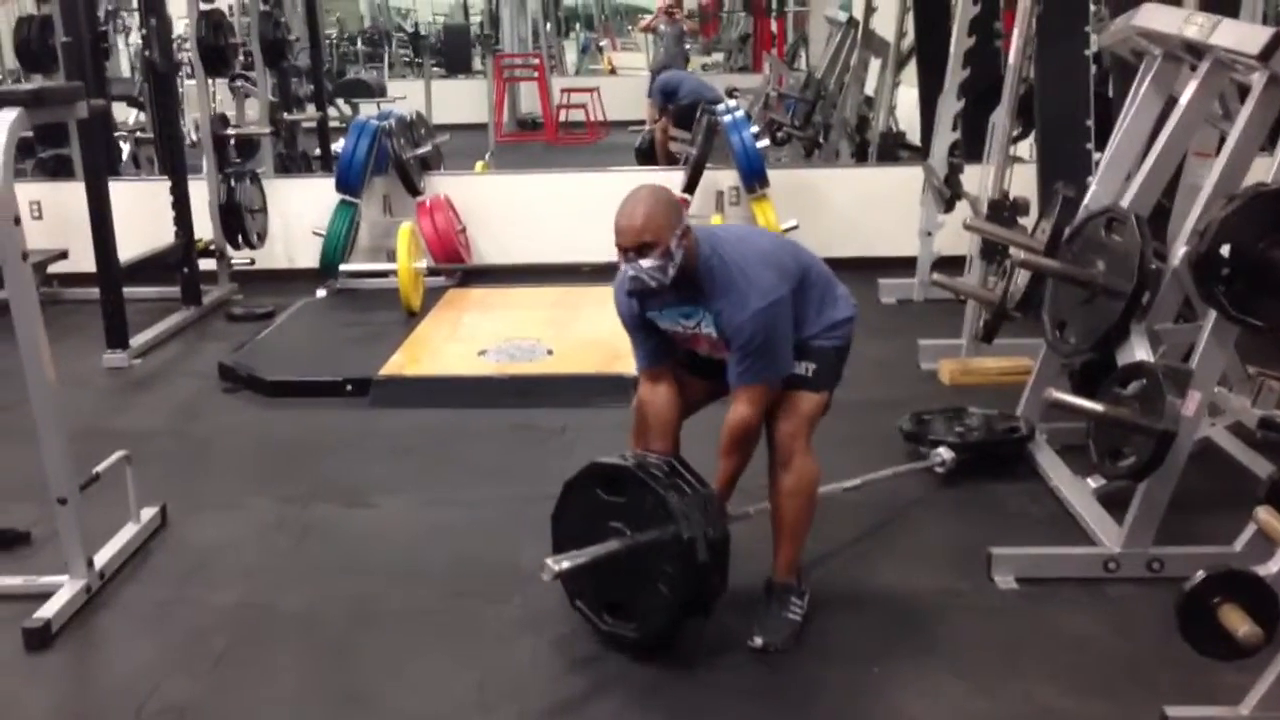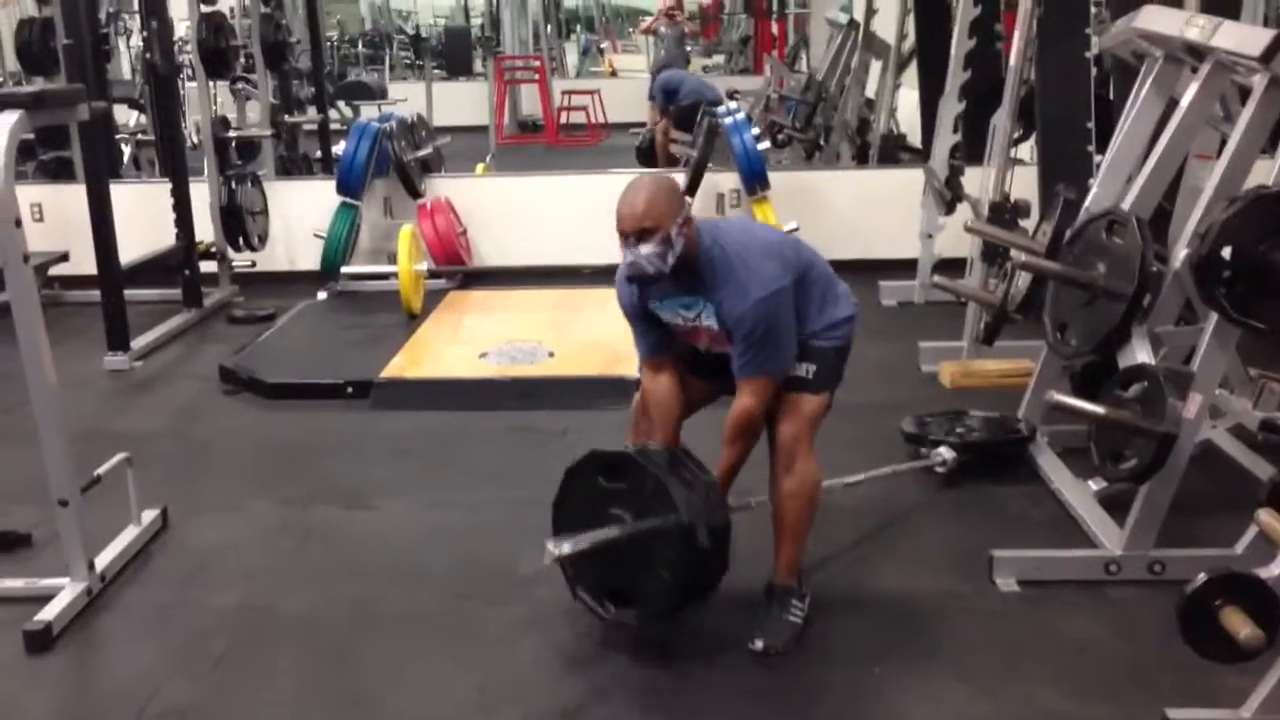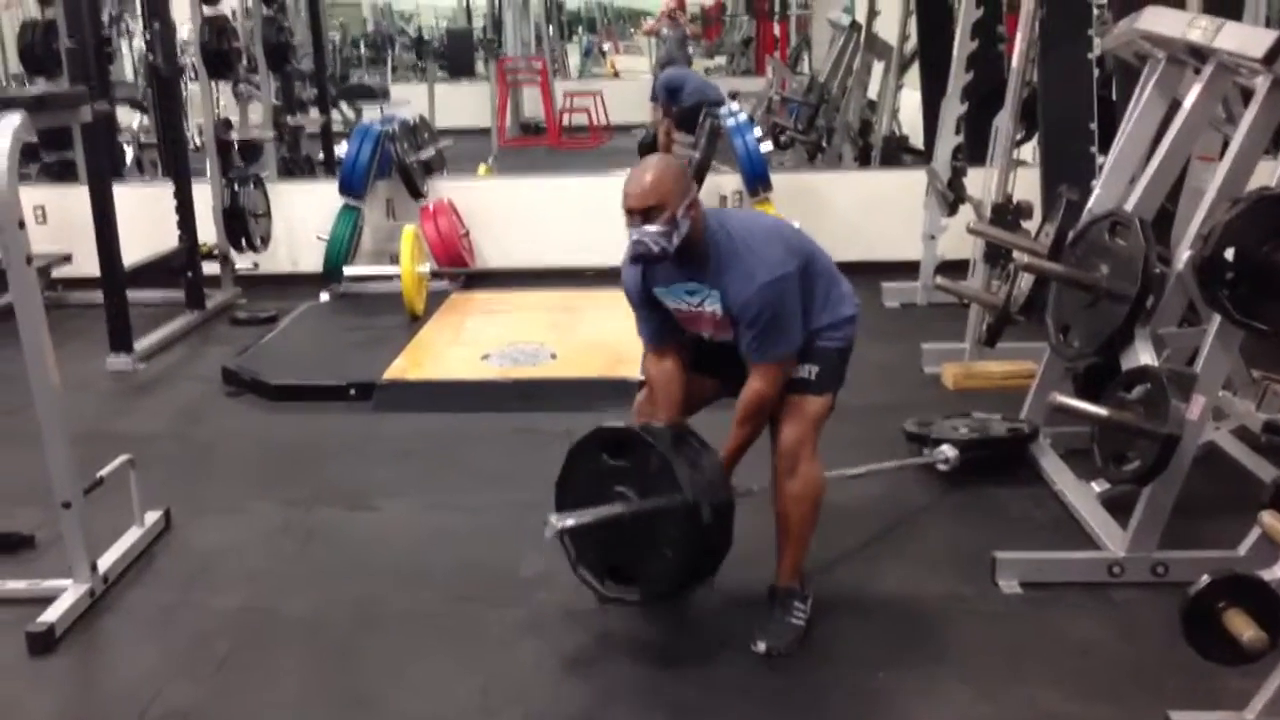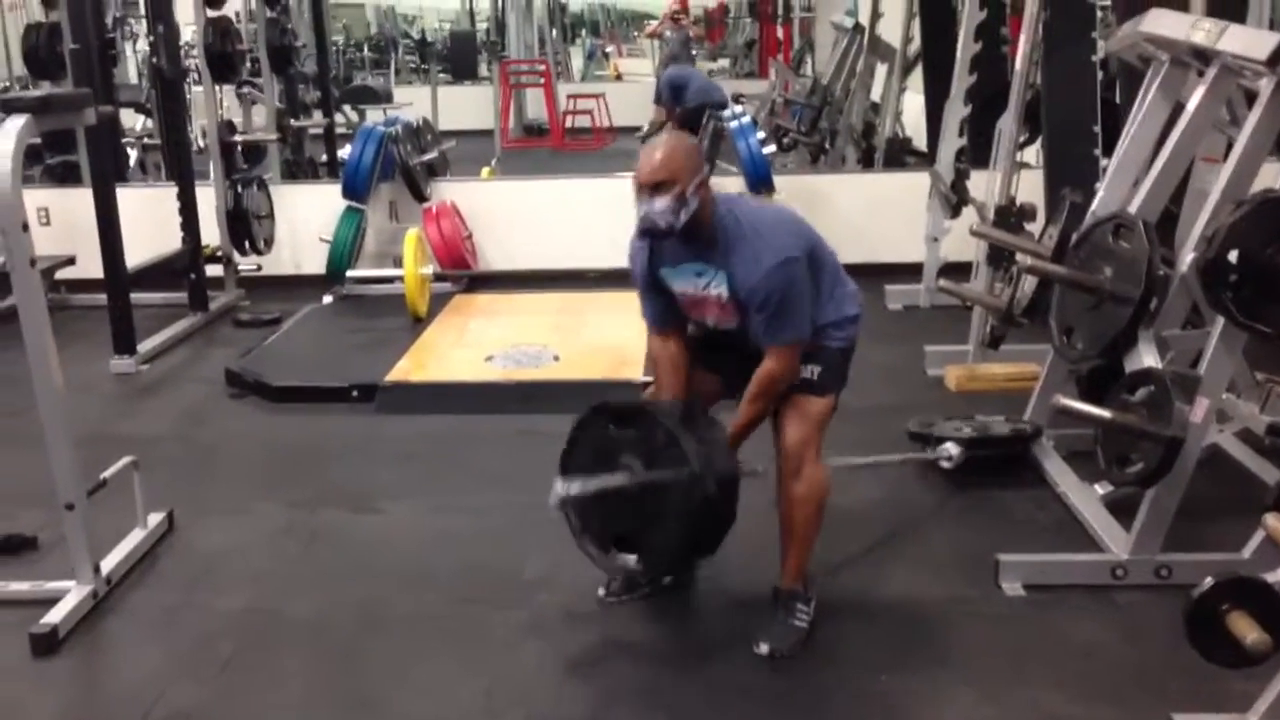
dt=0.1s
person 1, frame 1
left shoulder: (750, 290)
right shoulder: (633, 290)
left elbow: (748, 410)
right elbow: (657, 383)
left wrist: (714, 501)
left hip: (813, 328)
left knee: (787, 437)
right knee: (647, 414)
left ankle: (787, 585)
person 1, frame 2
left shoulder: (752, 281)
right shoulder: (636, 282)
left elbow: (754, 398)
right elbow: (659, 372)
left wrist: (716, 488)
left hip: (813, 328)
right hip: (717, 337)
left knee: (788, 440)
right knee: (645, 416)
left ankle: (787, 588)
person 1, frame 3
left shoulder: (758, 266)
right shoulder: (641, 267)
left elbow: (765, 383)
right elbow: (663, 357)
left wrist: (721, 469)
left hip: (815, 328)
right hip: (720, 332)
left knee: (792, 442)
right knee: (649, 412)
left ankle: (790, 590)
person 1, frame 4
left shoulder: (766, 250)
right shoulder: (650, 246)
left elbow: (785, 358)
right elbow: (667, 339)
left wrist: (728, 443)
left hip: (817, 330)
right hip: (727, 330)
left knee: (796, 442)
left ankle: (794, 592)
